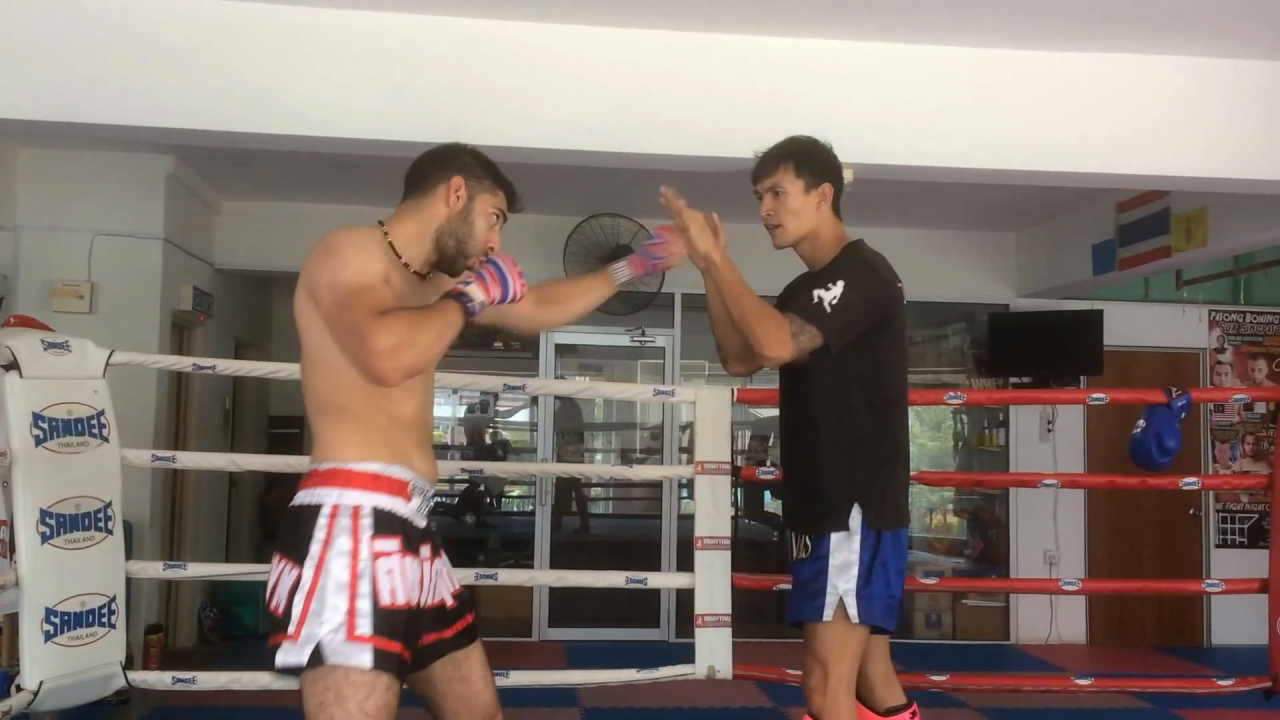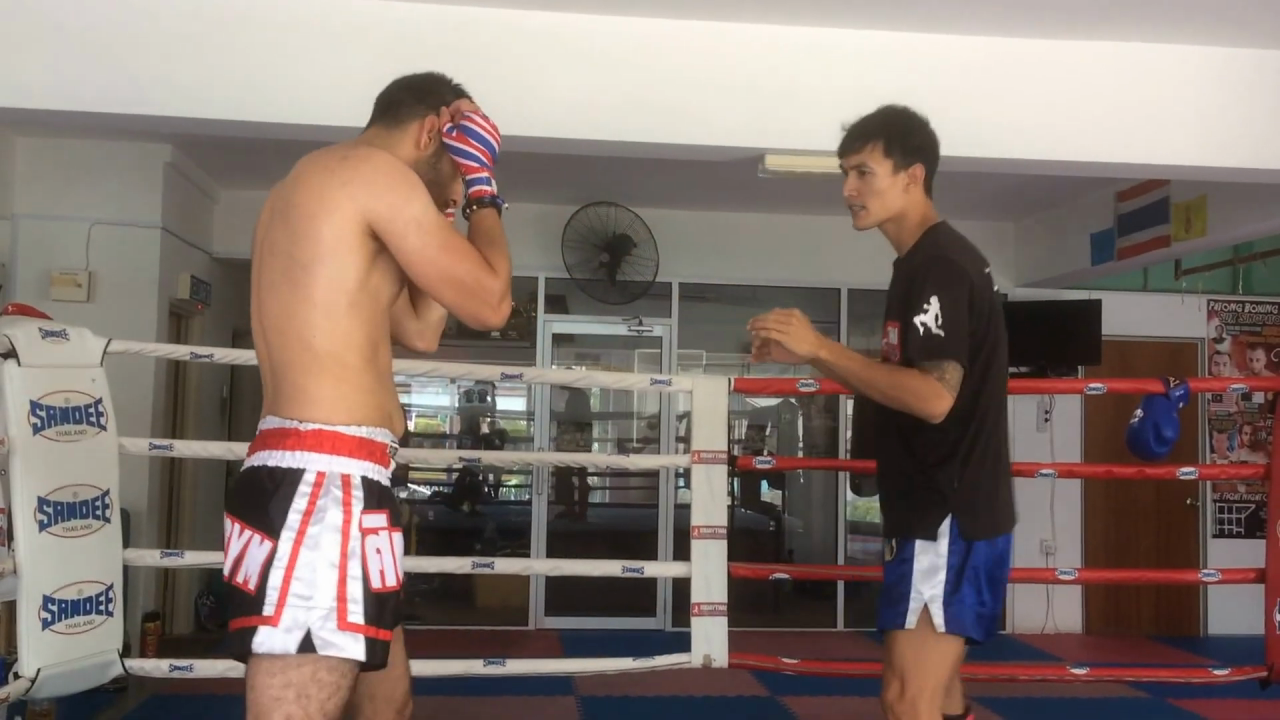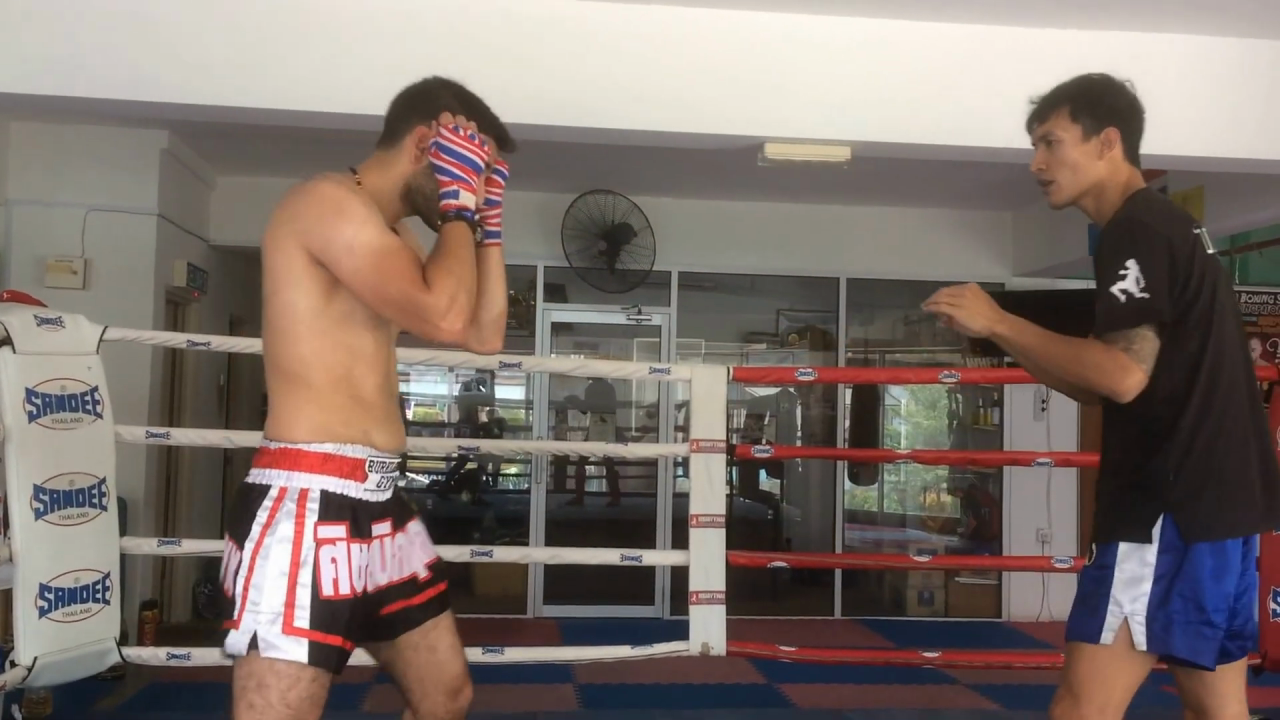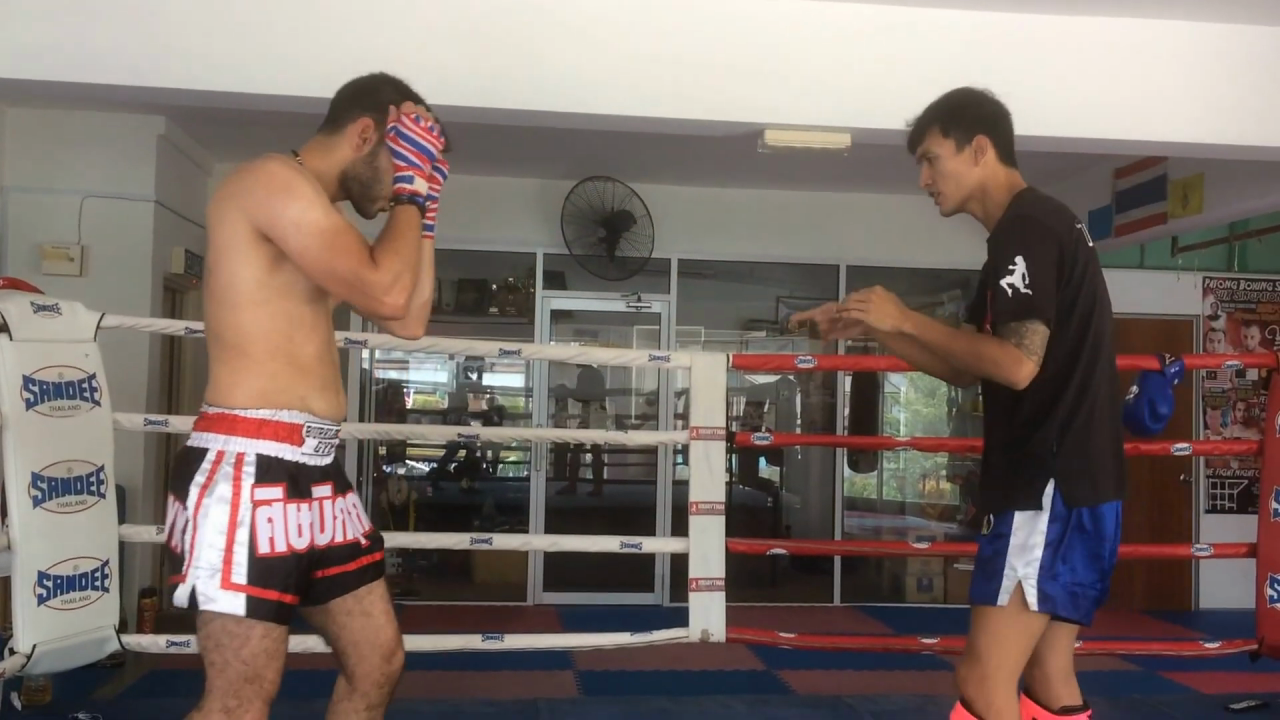
dt=1s
person 1, frame 1
left shoulder: (428, 282)
right shoulder: (349, 250)
left elbow: (539, 310)
right elbow: (387, 356)
left wrist: (640, 261)
right wrist: (472, 298)
left hip: (403, 533)
right hip: (348, 521)
person 1, frame 2
left shoulder: (317, 189)
right shoulder: (372, 170)
left elbow: (419, 329)
right elbow: (489, 302)
left wrist: (442, 214)
right wrist: (482, 186)
left hip: (326, 484)
right hip: (325, 485)
person 1, frame 3
left shoulder: (389, 238)
right shoulder: (329, 203)
left elbow: (484, 335)
right elbow: (444, 319)
left wrist: (487, 221)
right wrist: (460, 203)
left hip: (377, 505)
right hip: (307, 501)
person 1, frame 4
left shoulder: (318, 219)
right shoulder: (272, 182)
left elbow: (408, 320)
right elbow: (386, 294)
left wrist: (420, 206)
right wrist: (411, 187)
left hip: (315, 472)
right hip: (248, 470)
left knee: (377, 662)
person 2, frame 1
left shoulder: (861, 272)
right shoulder: (808, 288)
left elbow: (775, 345)
right elbow: (742, 360)
left wrist: (715, 258)
right wrist: (711, 265)
left hip: (854, 506)
right hip: (829, 503)
person 2, frame 2
left shoulder: (938, 266)
right shoulder: (930, 261)
left elbow: (932, 398)
left wrist: (821, 349)
right wrist: (808, 355)
left hip: (947, 514)
right hip: (951, 509)
person 2, frame 3
left shoulder: (1134, 233)
right shoulder: (1163, 229)
left elbow: (1122, 375)
right elbow: (1105, 377)
left wrist: (1000, 322)
right wrist: (1001, 334)
left hip: (1167, 508)
right hip: (1212, 502)
person 2, frame 4
left shoulder: (1027, 229)
right shoulder: (1039, 227)
left elbow: (1014, 364)
right elbow: (966, 364)
left wrist: (905, 318)
right wrist: (872, 325)
left hip: (1048, 485)
right hip: (1074, 482)
